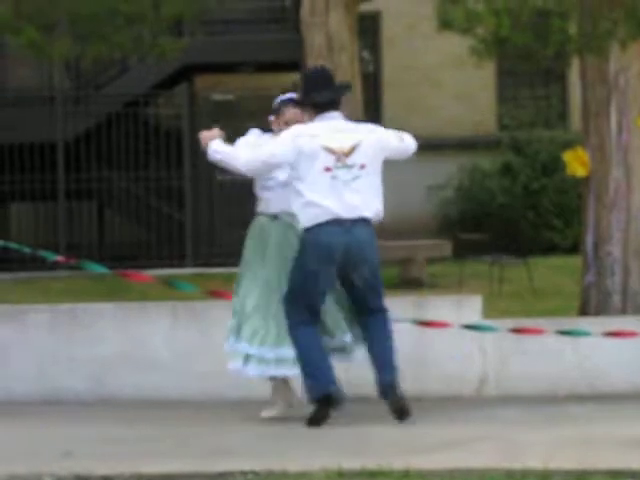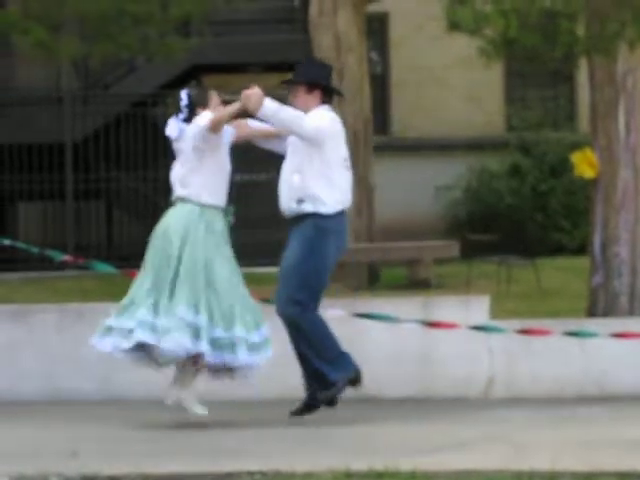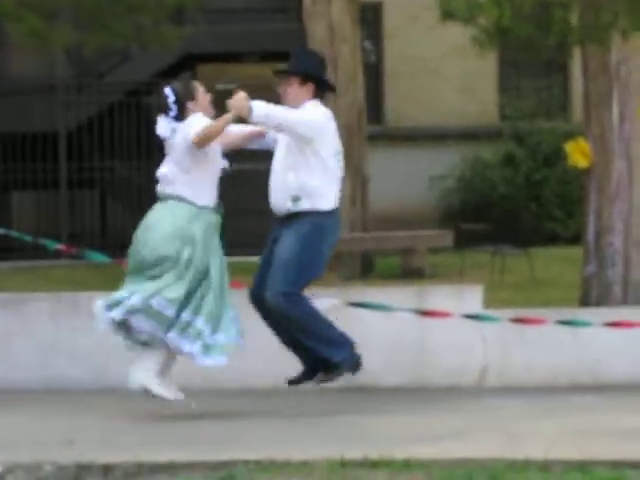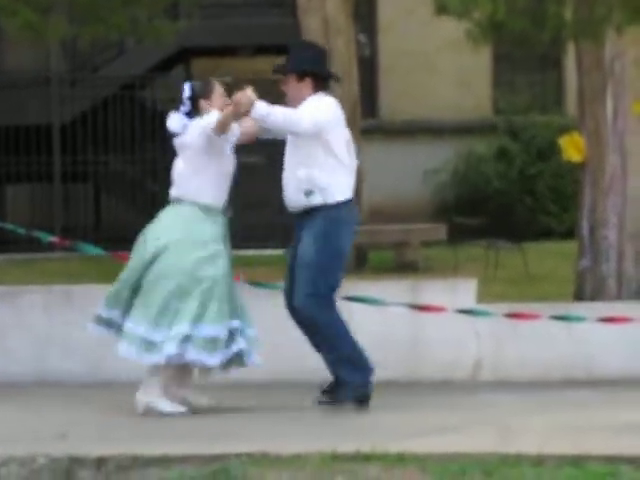
dt=1s
person 1, frame 1
left shoulder: (300, 136)
right shoulder: (370, 134)
left elbow: (250, 163)
right elbow: (406, 145)
left wrist: (214, 144)
left hip: (321, 239)
right hip: (362, 236)
left knee: (301, 318)
right knee: (371, 312)
left ankle: (323, 392)
right ankle: (390, 388)
person 1, frame 2
left shoulder: (323, 121)
right shoulder: (319, 127)
left elbow: (299, 126)
right elbow: (286, 142)
left wrist: (264, 106)
left hip: (316, 229)
right hip: (314, 228)
left knee: (293, 306)
right knee: (295, 307)
left ankle: (340, 369)
right ankle: (322, 386)
person 1, frame 3
left shoulder: (315, 116)
right shoulder: (303, 124)
left elbow: (288, 122)
right elbow: (276, 134)
left wrist: (253, 109)
left hip: (312, 225)
right hip: (294, 225)
left knee: (280, 297)
right knee: (263, 296)
left ankle: (339, 353)
right ankle: (318, 357)
person 1, frame 4
left shoulder: (320, 109)
right shoulder: (320, 109)
left elbow: (296, 123)
right elbow: (296, 124)
left wrist: (256, 108)
left hip: (329, 219)
right hip: (318, 219)
left knee: (311, 302)
right knee: (297, 301)
left ankle: (355, 380)
right ankle: (349, 376)
person 2, frame 1
right shoulder: (259, 144)
right elbow: (227, 159)
left hip: (304, 236)
right hip: (268, 233)
right knee: (268, 306)
right ankle: (283, 392)
person 2, frame 2
left shoulder: (199, 136)
right shoulder: (201, 127)
left elbow: (242, 133)
right elbow: (217, 120)
right wrist: (245, 103)
left hip: (195, 228)
right hip: (192, 227)
left knee: (196, 305)
right knee: (204, 302)
left ankle: (181, 387)
person 2, frame 3
left shoulder: (188, 130)
right shoulder: (193, 127)
left elbow: (233, 138)
right elbow: (208, 135)
left wrist: (268, 128)
right wrist: (232, 115)
left hip: (175, 224)
right hip: (184, 225)
left knee: (183, 304)
right knee: (190, 303)
left ankle: (153, 372)
right ankle: (149, 368)
person 2, frame 4
left shoulder: (207, 131)
right shoulder: (205, 127)
left elbow: (243, 131)
right elbow: (226, 119)
left hip: (202, 227)
right hip: (191, 225)
left knee: (199, 306)
right knee: (184, 302)
left ankle: (180, 383)
right ankle: (152, 391)
